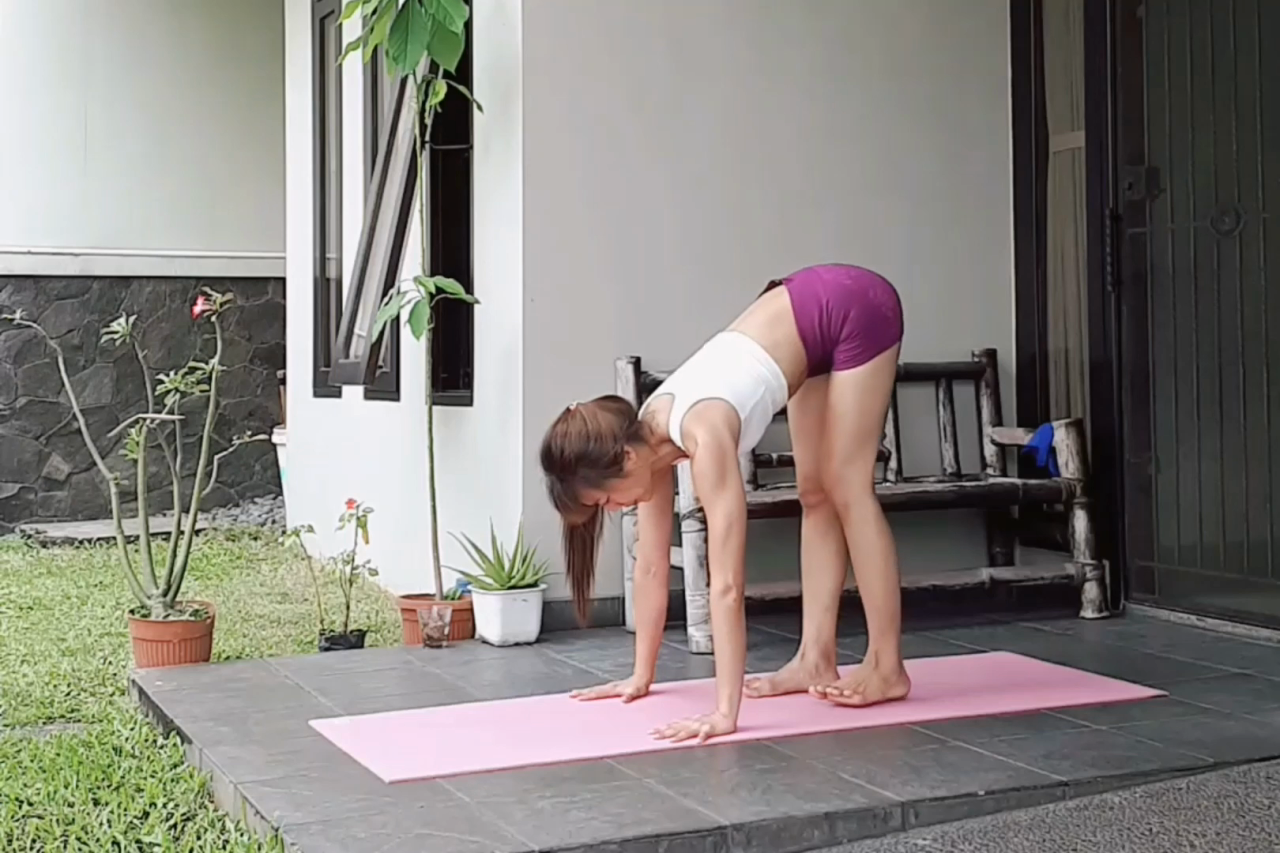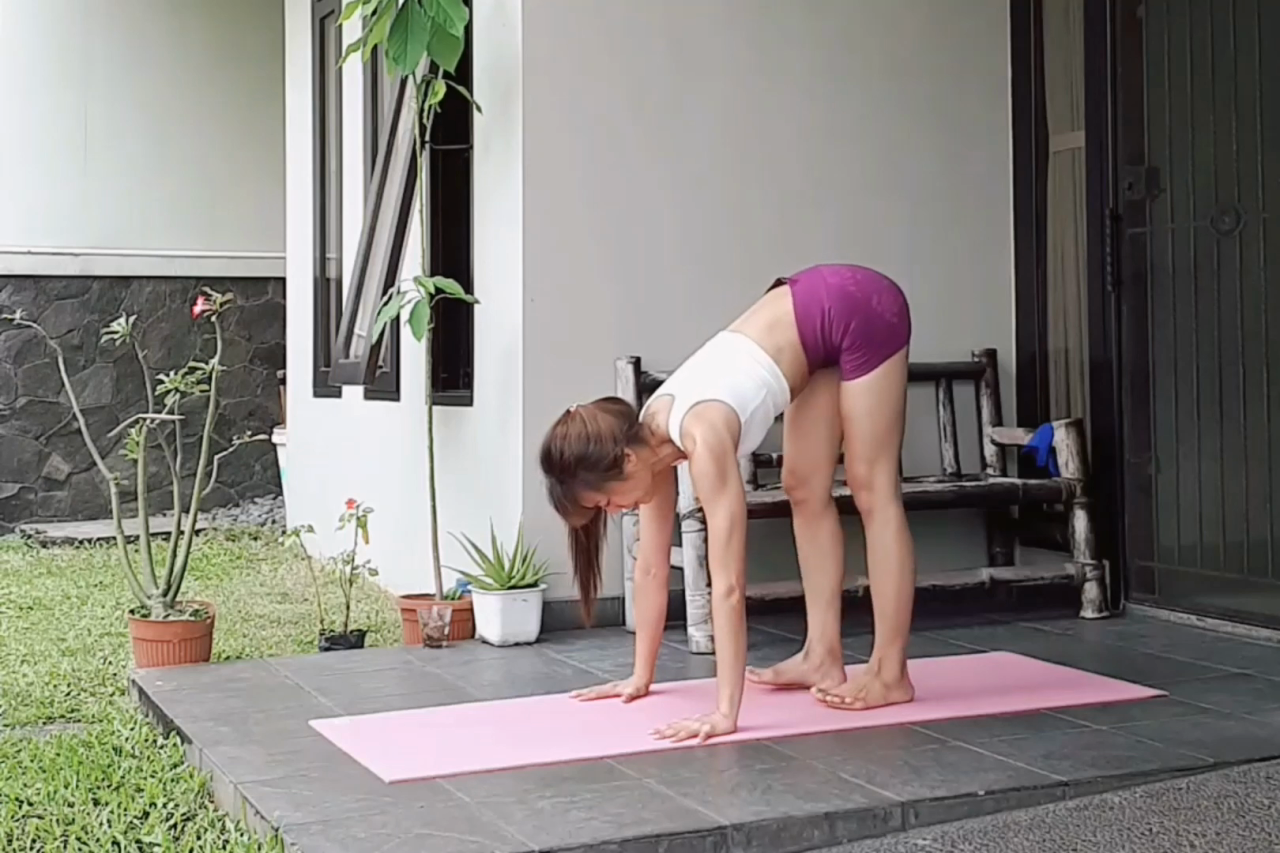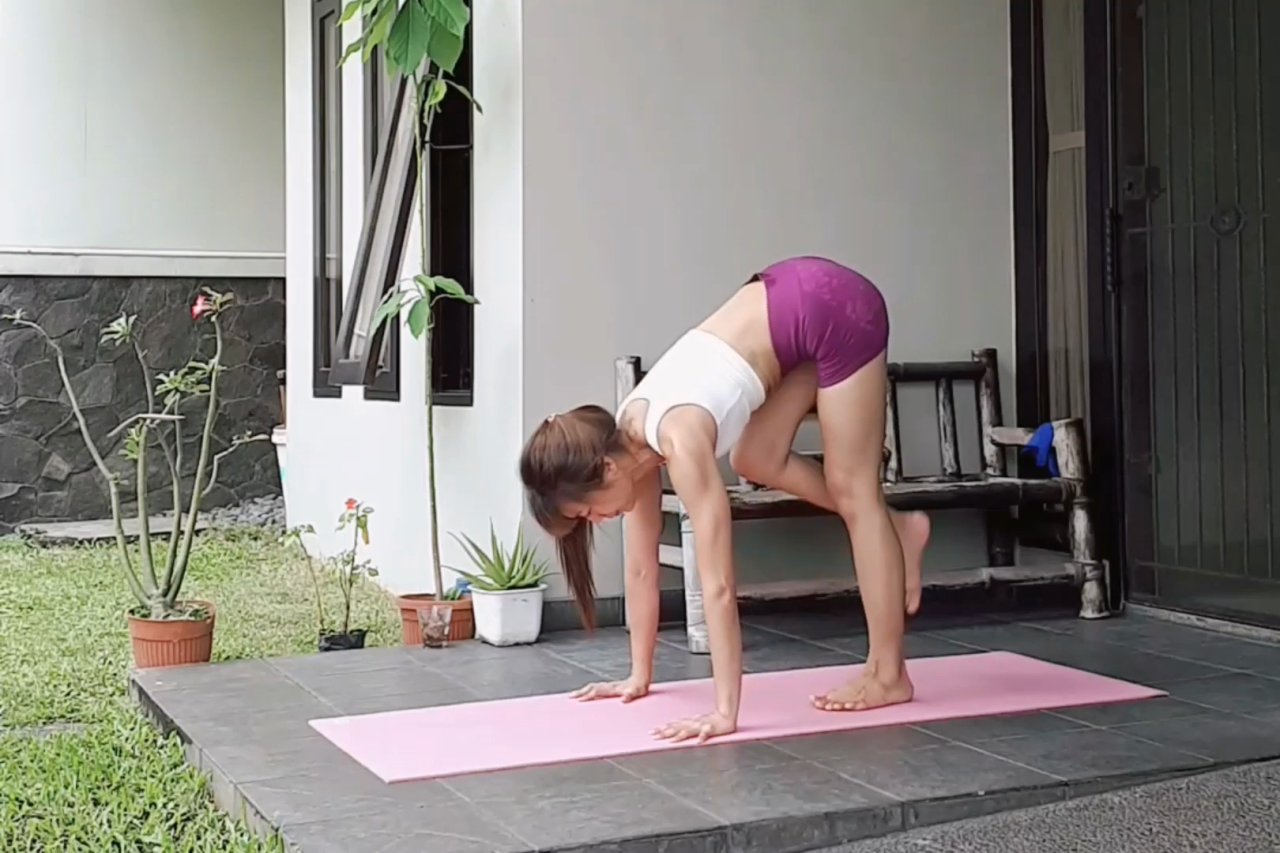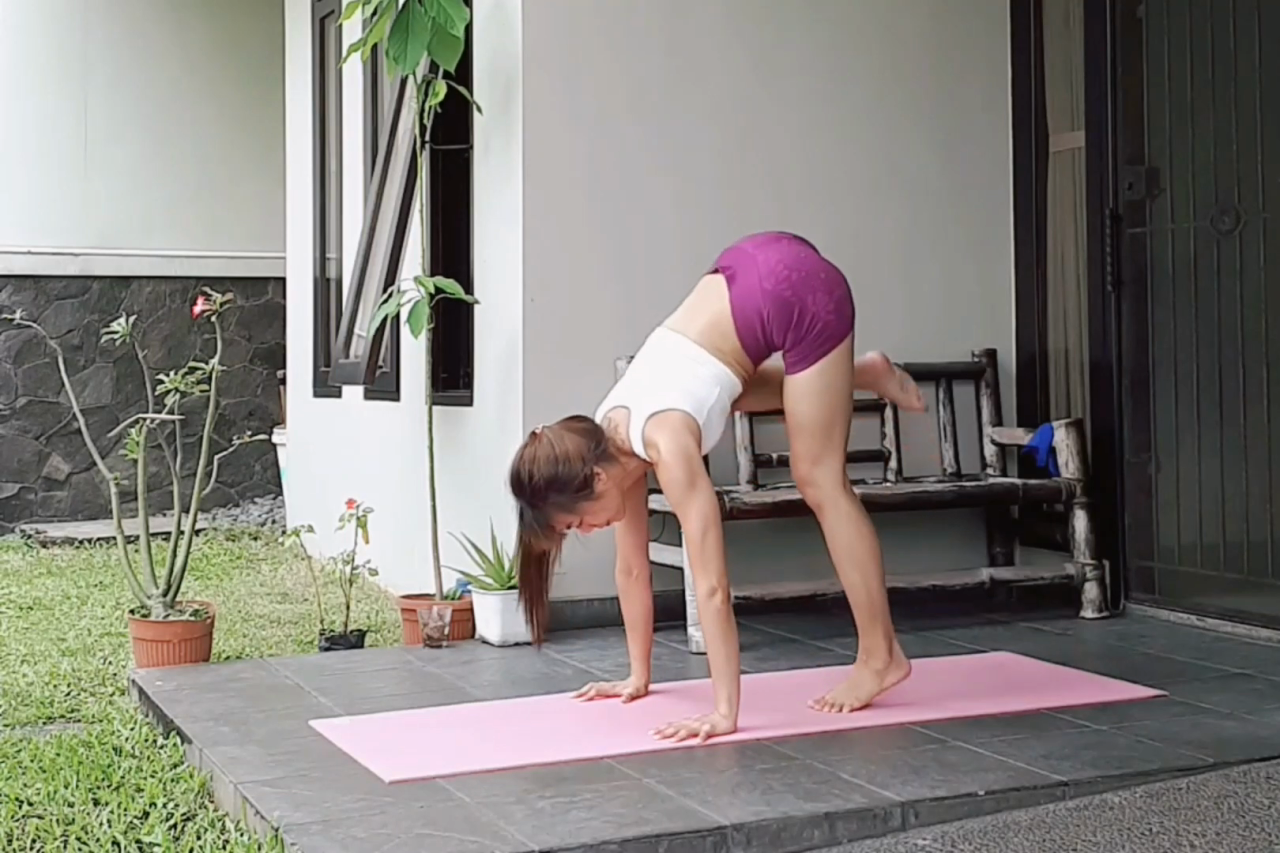
dt=0.3s
person 1, frame 1
left shoulder: (700, 433)
right shoulder: (650, 433)
left elbow: (726, 582)
right elbow: (650, 566)
left wrist: (726, 712)
right wrist: (640, 676)
left hip: (855, 307)
right hip: (809, 313)
left knee: (846, 486)
right knee: (815, 492)
left ankle: (887, 668)
right ankle: (816, 661)
person 1, frame 2
left shoulder: (700, 436)
right shoulder: (651, 435)
left elbow: (727, 585)
right elbow: (651, 567)
left wrist: (726, 712)
right wrist: (640, 675)
left hip: (861, 308)
right hip: (815, 309)
left knee: (871, 489)
right knee: (805, 488)
left ankle: (890, 674)
right ankle: (822, 656)
person 1, frame 3
left shoulder: (676, 438)
right shoulder: (628, 437)
left elbow: (717, 585)
right elbow: (641, 567)
left wrist: (726, 711)
right wrist: (639, 675)
left hip: (836, 306)
right hip: (790, 297)
left knee: (850, 489)
right knee: (755, 464)
right ankle: (895, 535)
person 1, frame 4
left shoulder: (663, 441)
right shoulder: (610, 440)
left elbow: (710, 586)
right elbow: (631, 568)
left wrist: (725, 712)
right wrist: (637, 677)
left hip: (800, 290)
right hip: (752, 273)
left knee: (818, 479)
right ankle: (863, 374)
